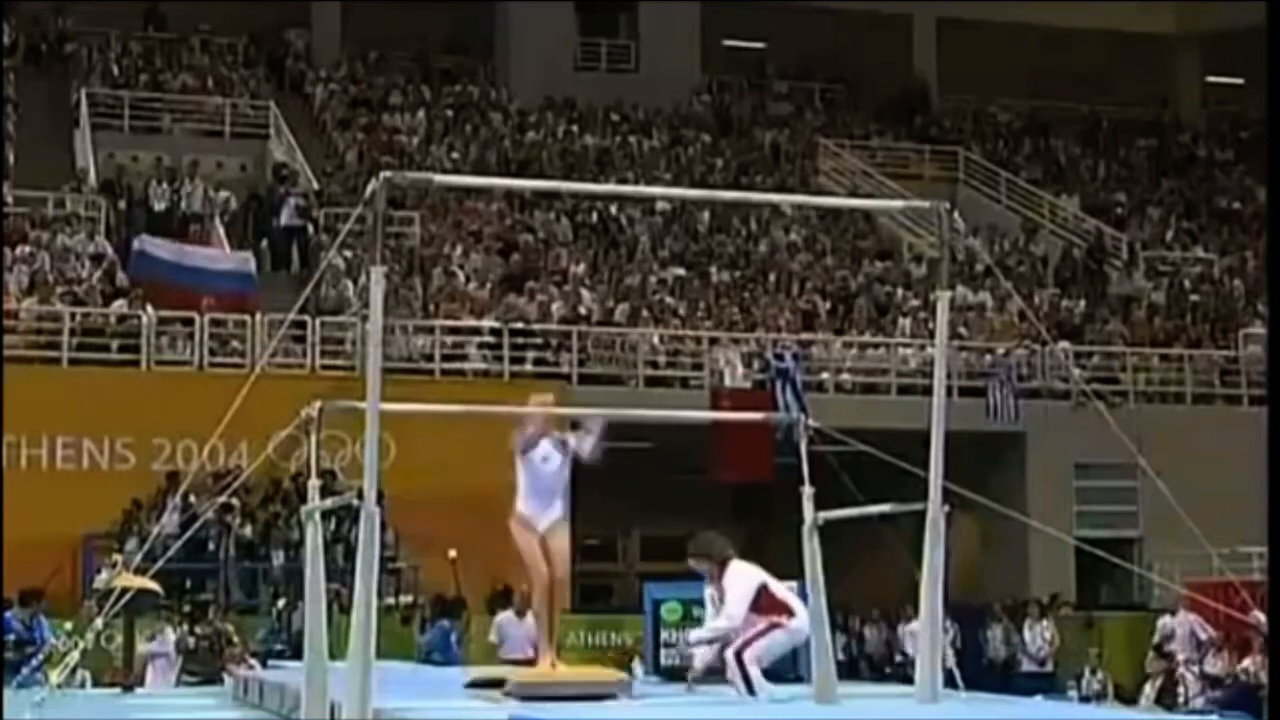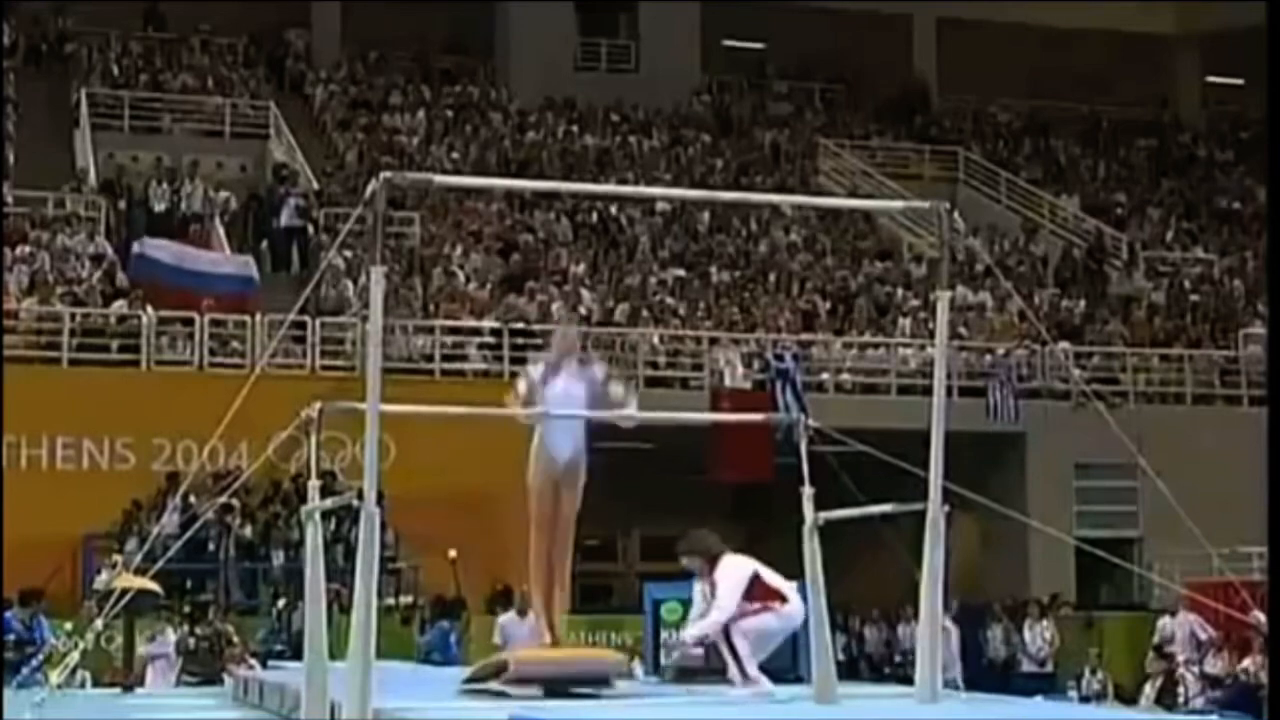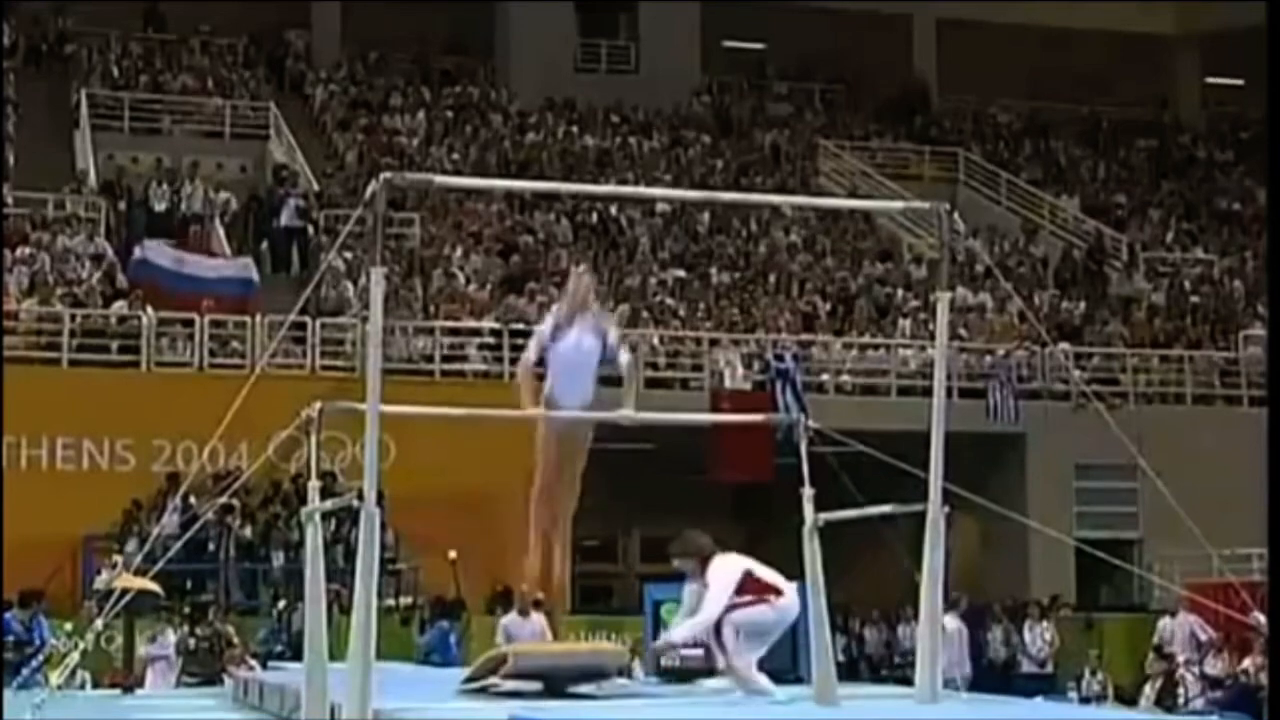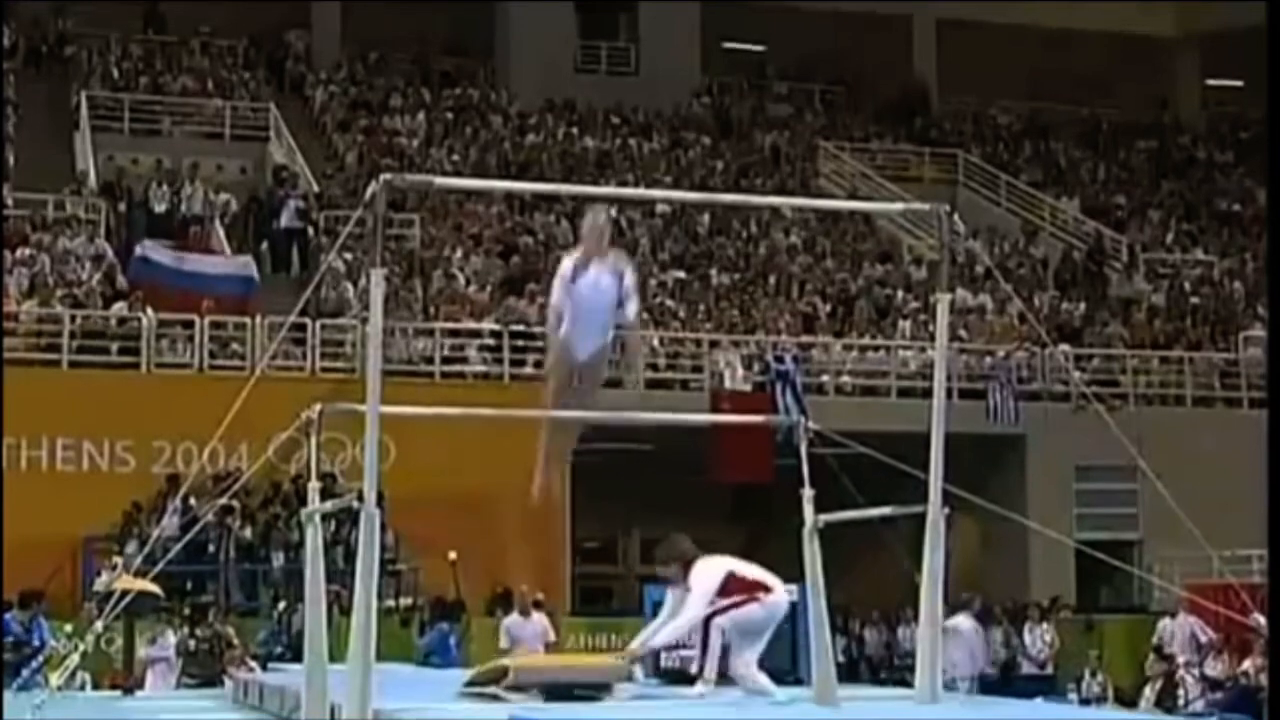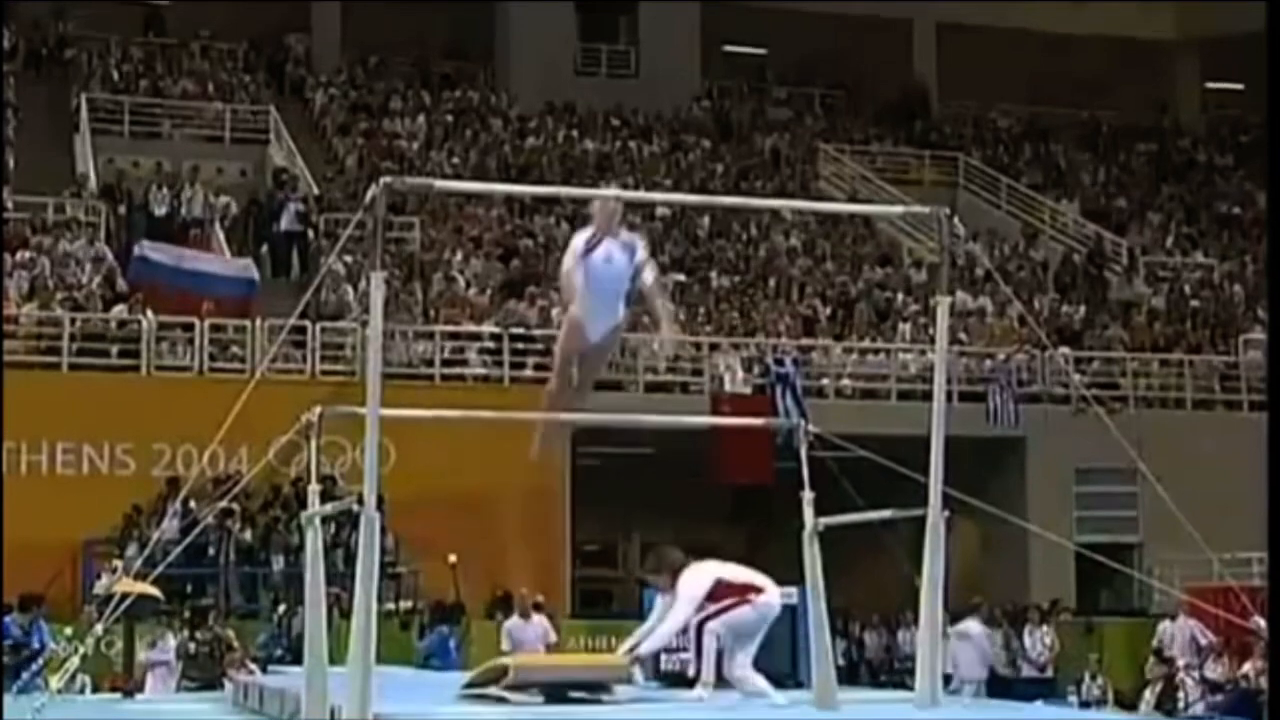
dt=0.1s
person 1, frame 1
left shoulder: (567, 443)
right shoulder: (525, 438)
left elbow: (589, 452)
right elbow: (515, 444)
left wrist: (594, 433)
left hip: (556, 519)
right hip: (526, 519)
left knee: (560, 578)
right knee: (540, 577)
left ankle: (551, 647)
right ankle: (543, 650)
person 1, frame 2
left shoulder: (590, 372)
right shoulder: (542, 371)
left elbow: (615, 394)
right elbow: (521, 394)
left wrist: (628, 403)
right wrist: (518, 402)
left hip: (575, 455)
right hip: (544, 453)
left knee: (565, 533)
right knee: (542, 533)
person 1, frame 3
left shoulder: (604, 327)
right shoulder: (553, 322)
left elbow: (624, 363)
right elbow: (528, 362)
left wrist: (629, 401)
right wrist: (525, 392)
left hip: (584, 409)
right hip: (554, 406)
left knee: (569, 492)
right knee: (545, 487)
right ankle: (536, 556)
person 1, frame 4
left shoulder: (621, 268)
right shoulder: (571, 264)
left elbow: (630, 314)
right elbow: (555, 307)
left wrist: (633, 342)
right wrist: (552, 350)
left hip: (597, 347)
right hip: (569, 344)
left knee: (579, 411)
right knee: (555, 408)
left ankle: (560, 457)
right ankle: (543, 472)
person 1, frame 5
left shoulder: (632, 245)
right shoulder: (583, 239)
left elbow: (649, 279)
right elbow: (568, 269)
left wrist: (664, 317)
right wrist: (571, 299)
left hip: (610, 325)
right hip: (580, 320)
left knee: (583, 385)
right knee: (561, 382)
right ankle: (543, 432)
